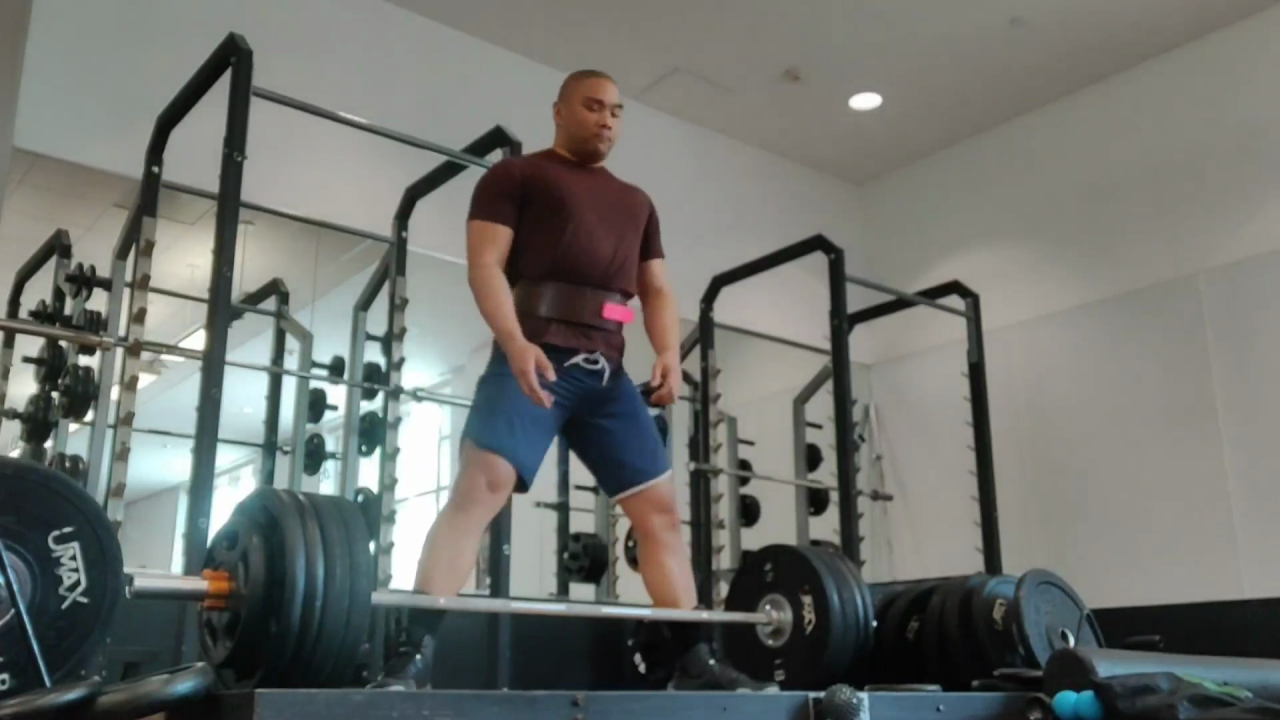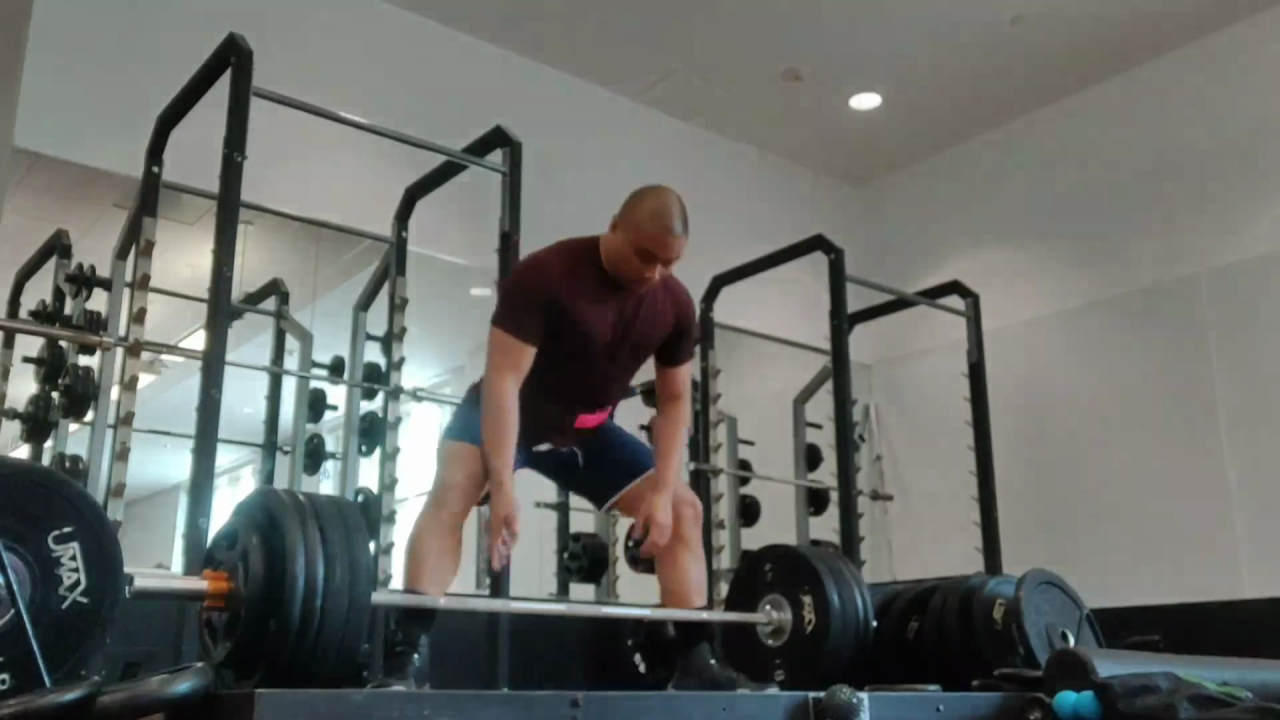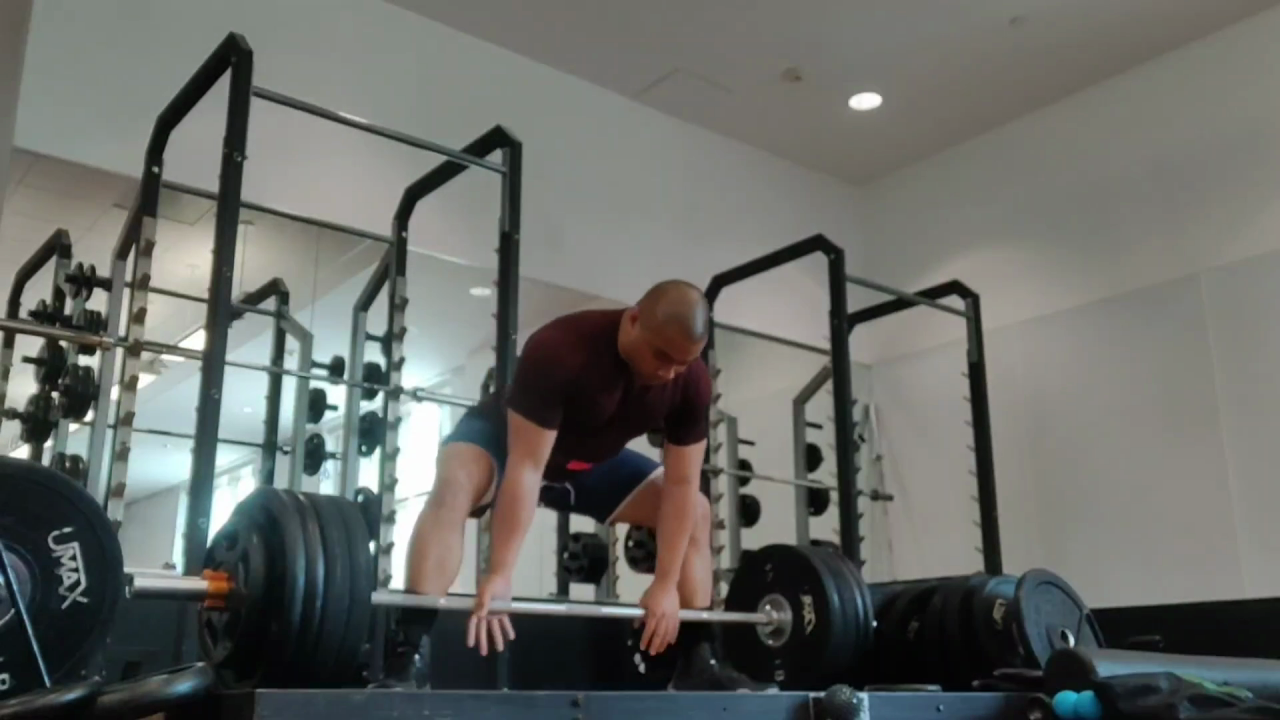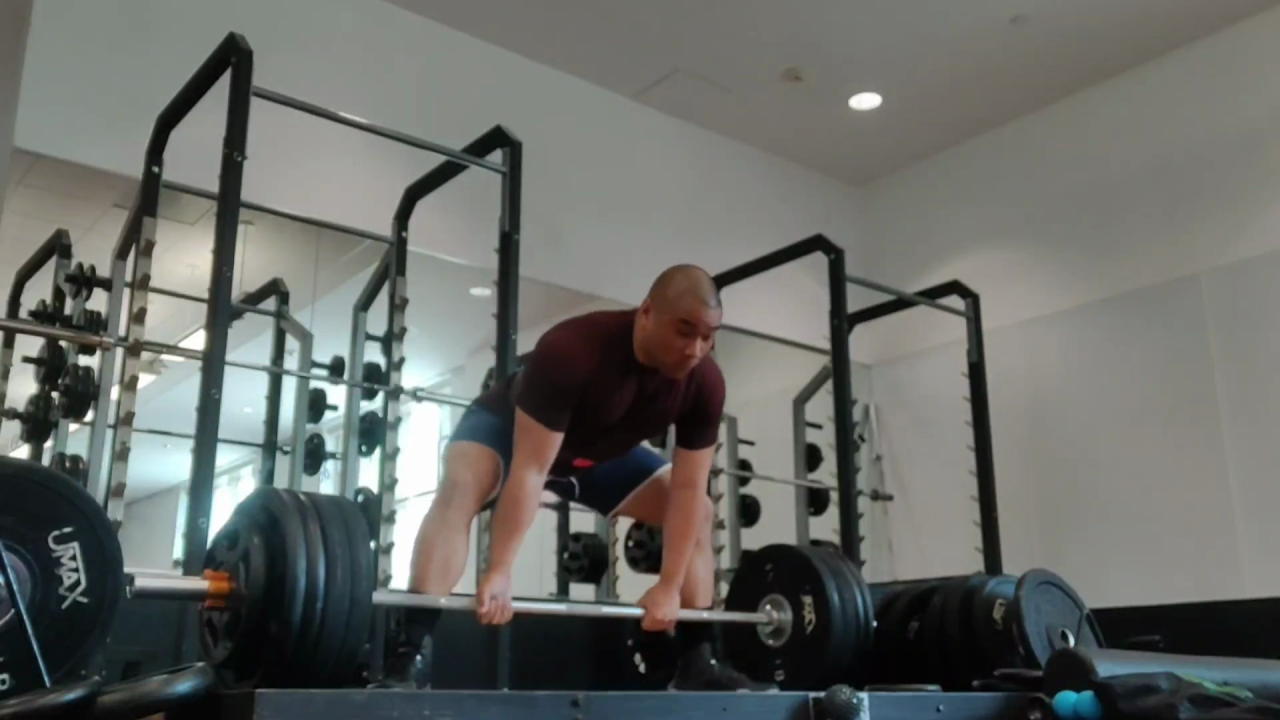
dt=0.4s
person 1, frame 1
left shoulder: (635, 202)
right shoulder: (516, 176)
left elbow: (657, 292)
right elbow: (485, 263)
left wrist: (668, 353)
right wrist: (516, 344)
left hip: (606, 373)
right hip: (531, 360)
left knee: (661, 511)
right knee: (478, 492)
left ankle: (695, 658)
right ankle: (412, 653)
person 1, frame 2
left shoulder: (675, 304)
right shoulder: (546, 273)
left elbow: (674, 400)
right elbow: (504, 382)
left wrist: (662, 492)
right wrist: (502, 484)
left hip: (588, 432)
right hip: (510, 416)
left knee: (686, 508)
right knee: (452, 489)
left ankle: (696, 659)
person 1, frame 3
left shoulder: (691, 383)
right shoulder: (559, 349)
left elbow: (681, 483)
right elbow: (524, 469)
left wrist: (666, 584)
right wrist: (500, 575)
left hip: (589, 462)
right hip: (504, 436)
left knee: (695, 511)
right knee: (454, 486)
left ankle: (698, 661)
right ankle: (411, 657)
person 1, frame 4
left shoulder: (704, 383)
right shoulder: (572, 351)
left elbow: (688, 488)
right elbow: (530, 469)
left wrist: (669, 586)
right wrist: (498, 571)
left hip: (600, 452)
right hip: (509, 422)
left knee: (698, 510)
right knee: (461, 488)
left ankle: (698, 661)
right ankle: (412, 658)
